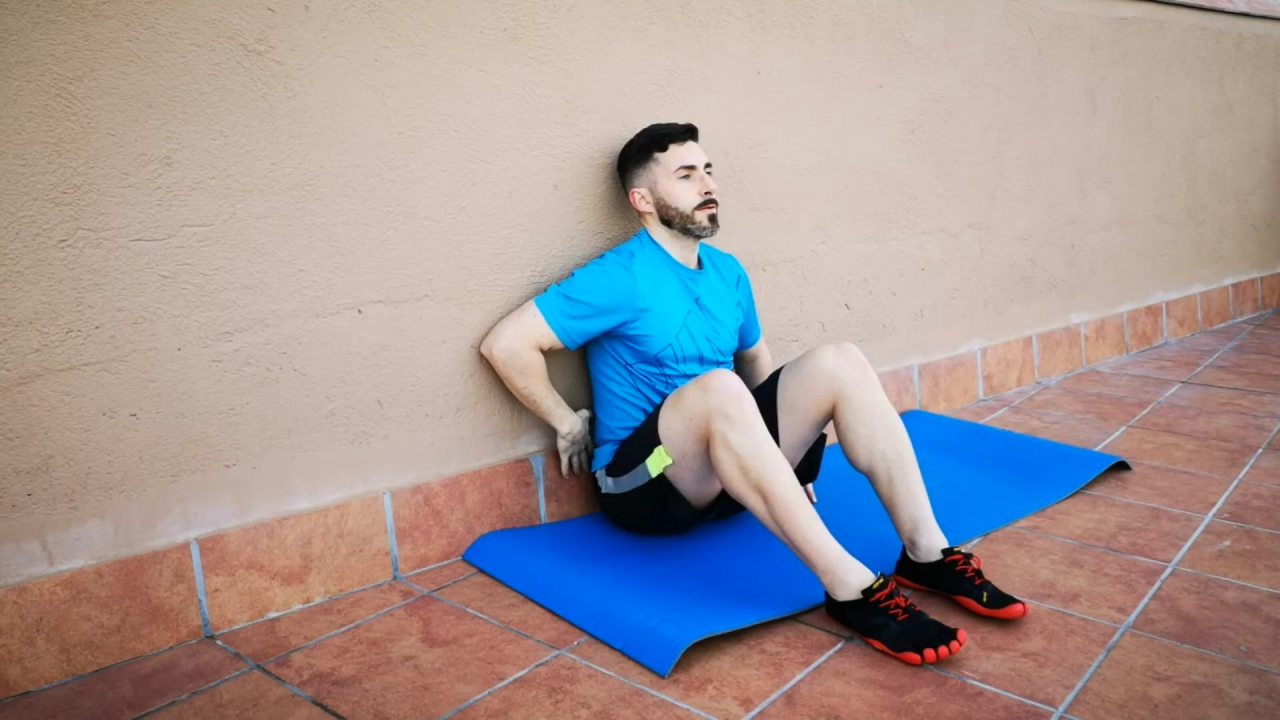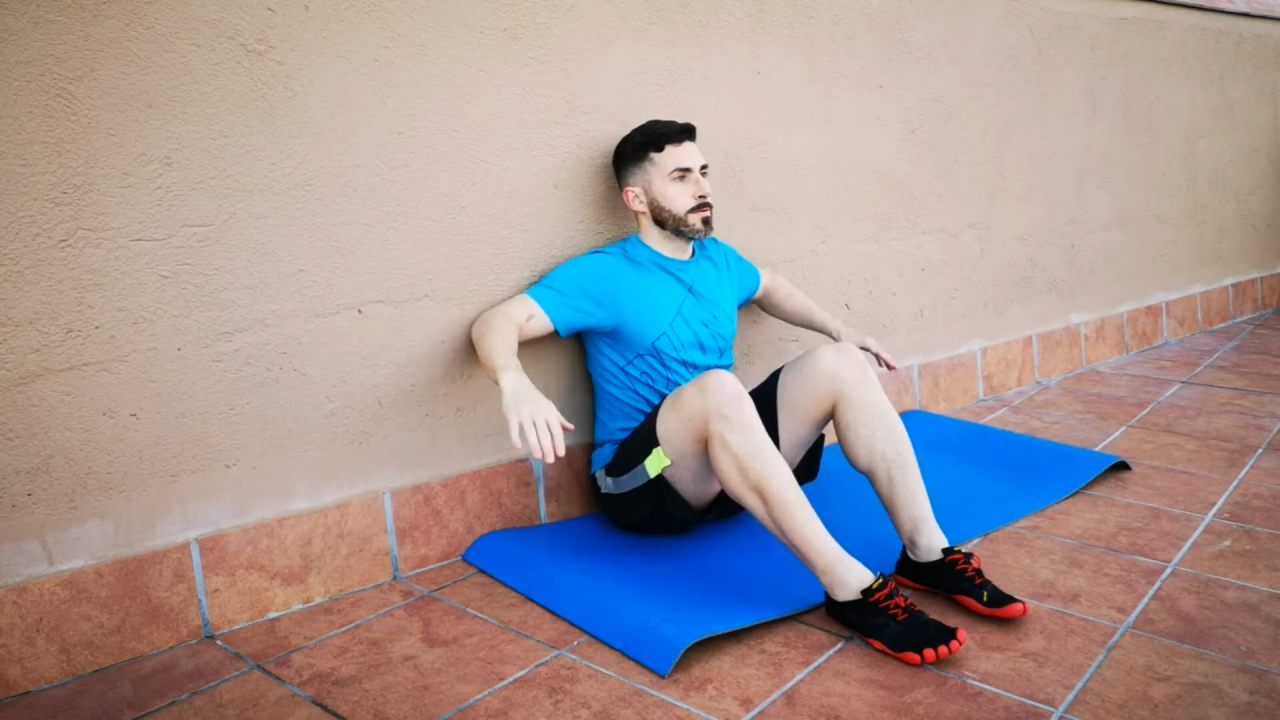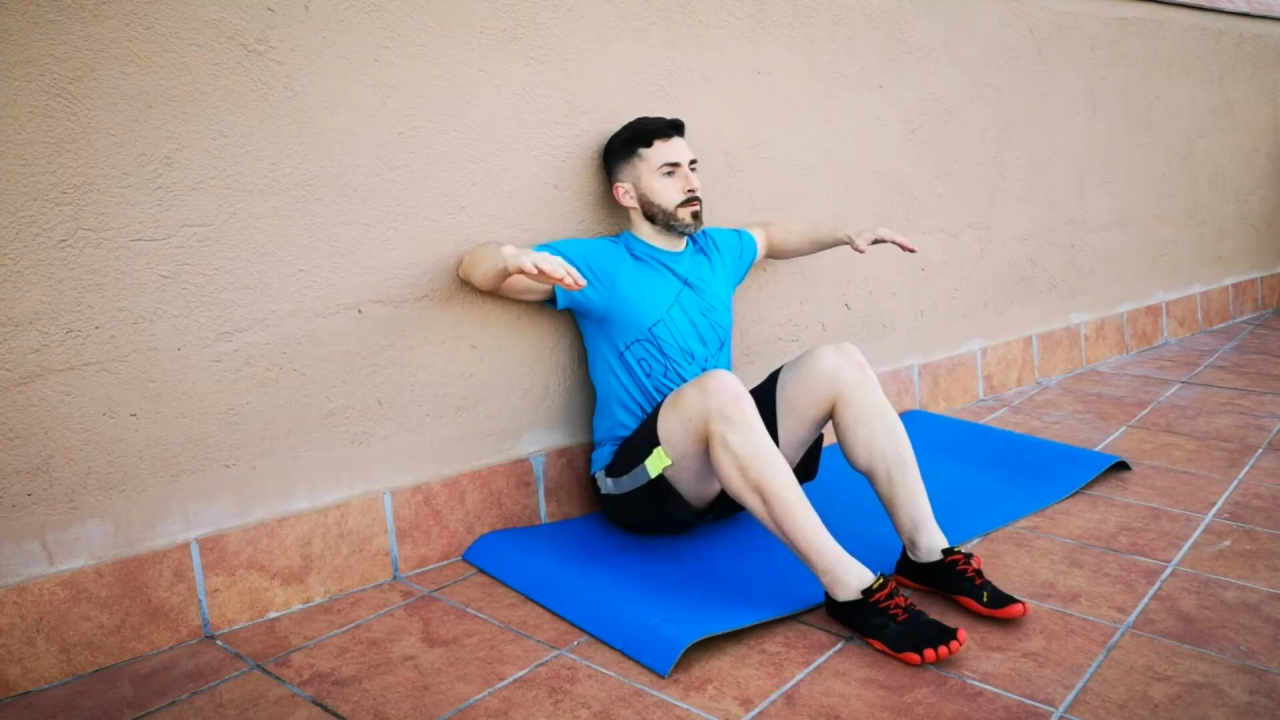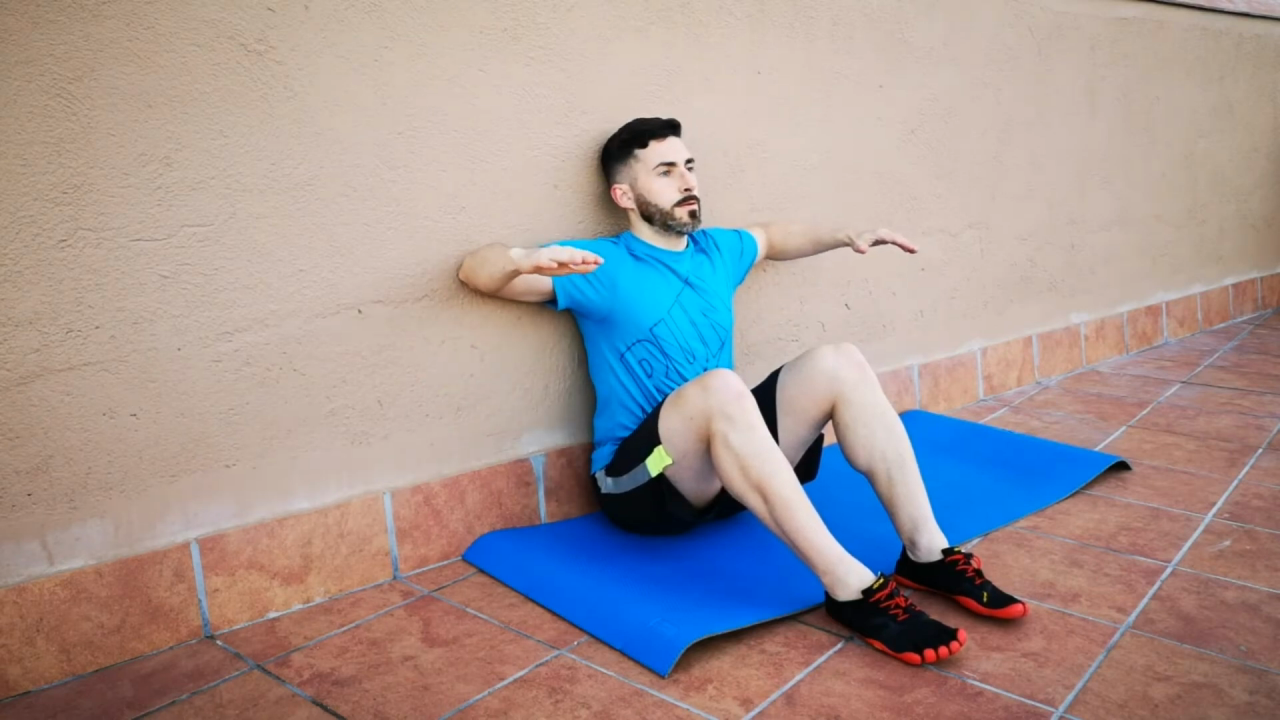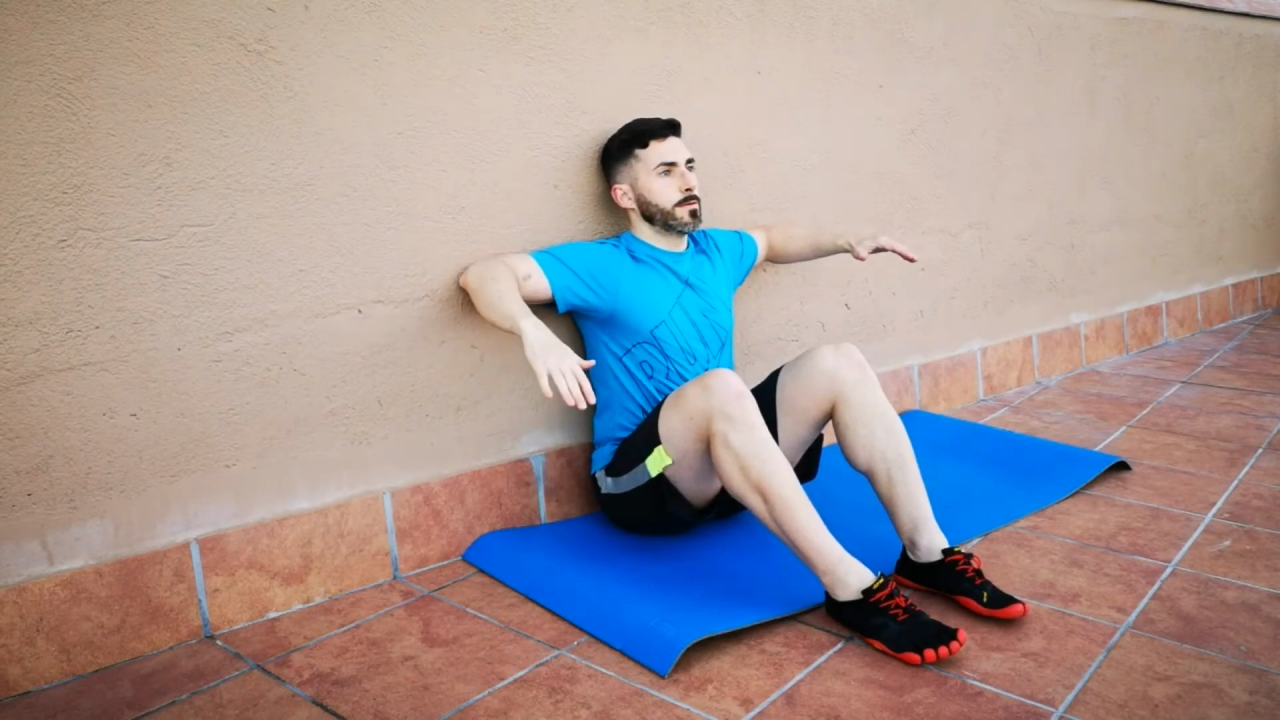
dt=1s
person 1, frame 1
left shoulder: (727, 272)
right shoulder: (618, 278)
left elbow: (756, 362)
right elbow: (504, 343)
left wrist: (784, 453)
right wrist: (568, 423)
left hip: (729, 472)
right hip: (642, 482)
left knee: (838, 363)
right knee: (718, 387)
left ankle: (926, 552)
right ankle: (850, 586)
person 1, frame 2
left shoulder: (718, 260)
right shoulder: (604, 275)
left elbow: (768, 286)
right elbow: (493, 323)
left wrist: (835, 328)
right wrist: (517, 383)
left hip: (728, 466)
right hip: (641, 482)
left knee: (839, 361)
right knee: (716, 388)
left ankle: (926, 553)
right ankle: (850, 587)
person 1, frame 3
left shoulder: (716, 250)
right shoulder: (601, 264)
left elbow: (770, 236)
right elbow: (473, 269)
left wrist: (843, 237)
right wrist: (513, 258)
left hip: (731, 465)
right hip: (641, 483)
left knee: (838, 363)
right knee: (717, 388)
left ankle: (926, 553)
right ankle: (851, 587)
person 1, frame 4
left shoulder: (717, 251)
right shoulder: (603, 266)
left elbow: (771, 237)
right elbow: (474, 270)
left wrist: (844, 238)
right wrist: (525, 259)
left hip: (730, 467)
right hip: (641, 483)
left knee: (839, 363)
right knee: (720, 386)
left ankle: (926, 552)
right ankle: (851, 587)
person 1, frame 5
left shoulder: (717, 251)
right shoulder: (601, 266)
left elbow: (771, 240)
right elbow: (483, 274)
left wrist: (845, 242)
right wrist: (536, 333)
left hip: (729, 468)
right hip: (641, 483)
left knee: (838, 363)
right knee: (719, 386)
left ankle: (926, 552)
right ankle: (850, 587)
